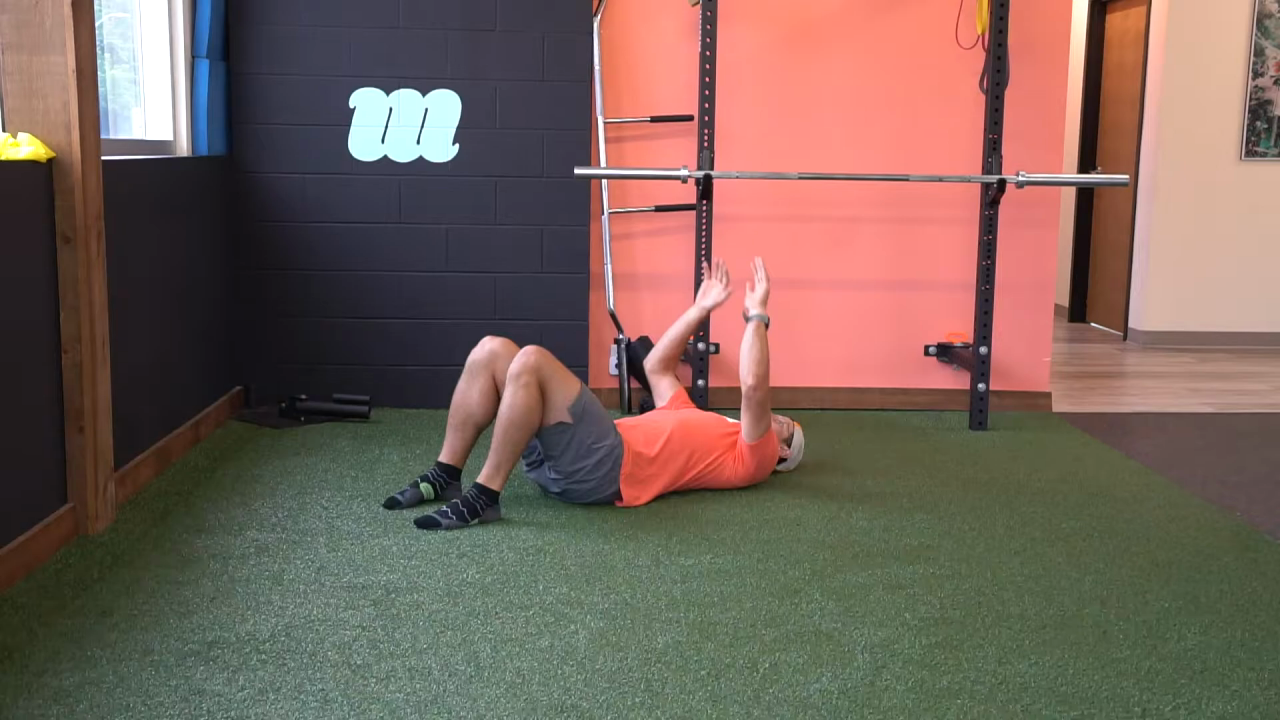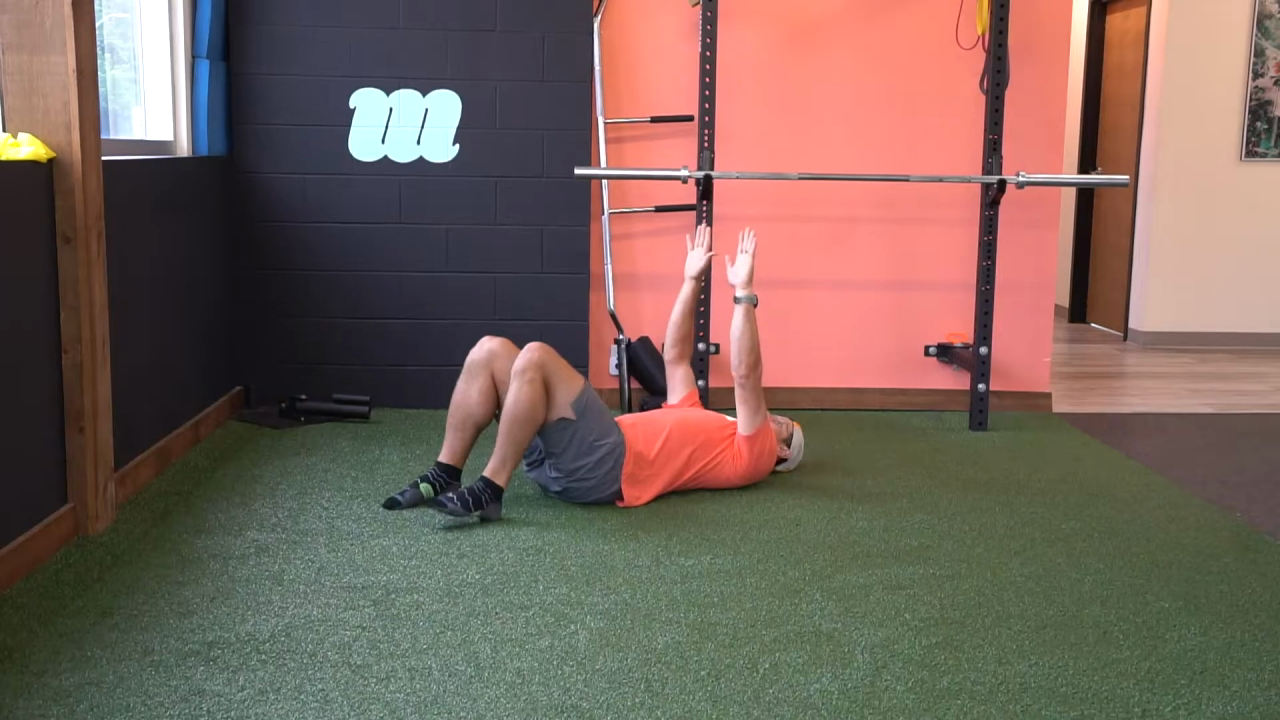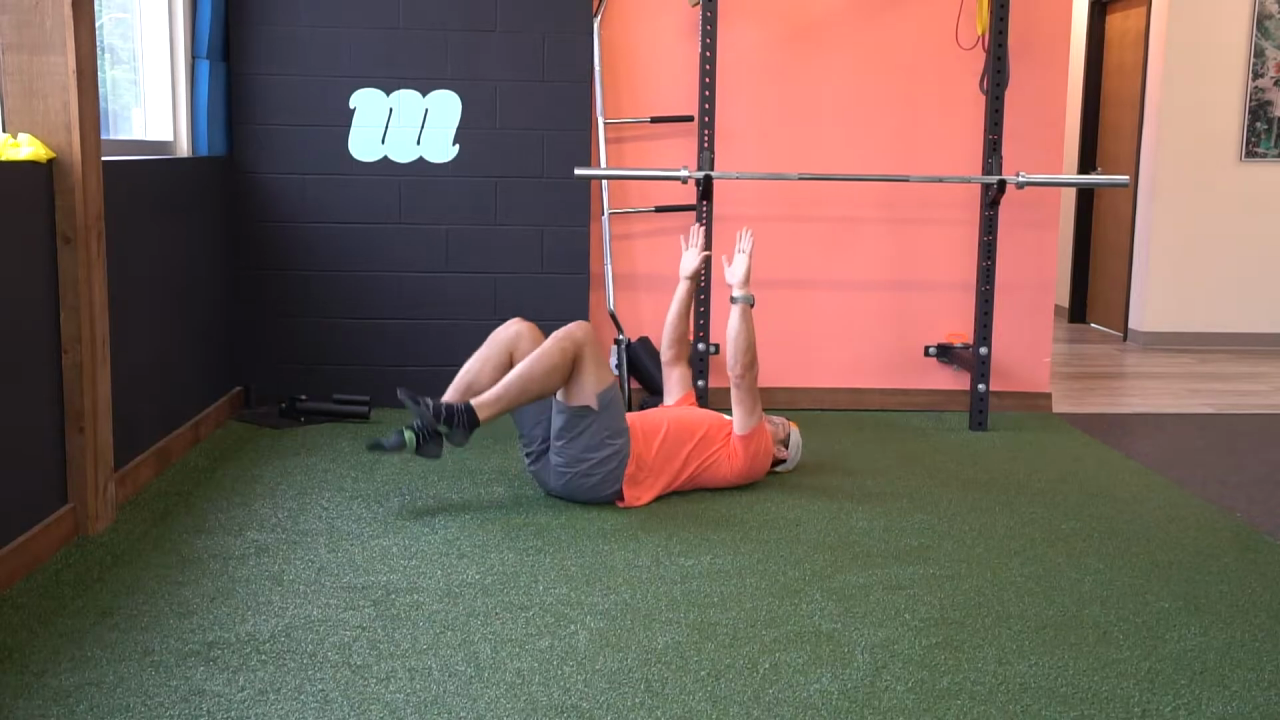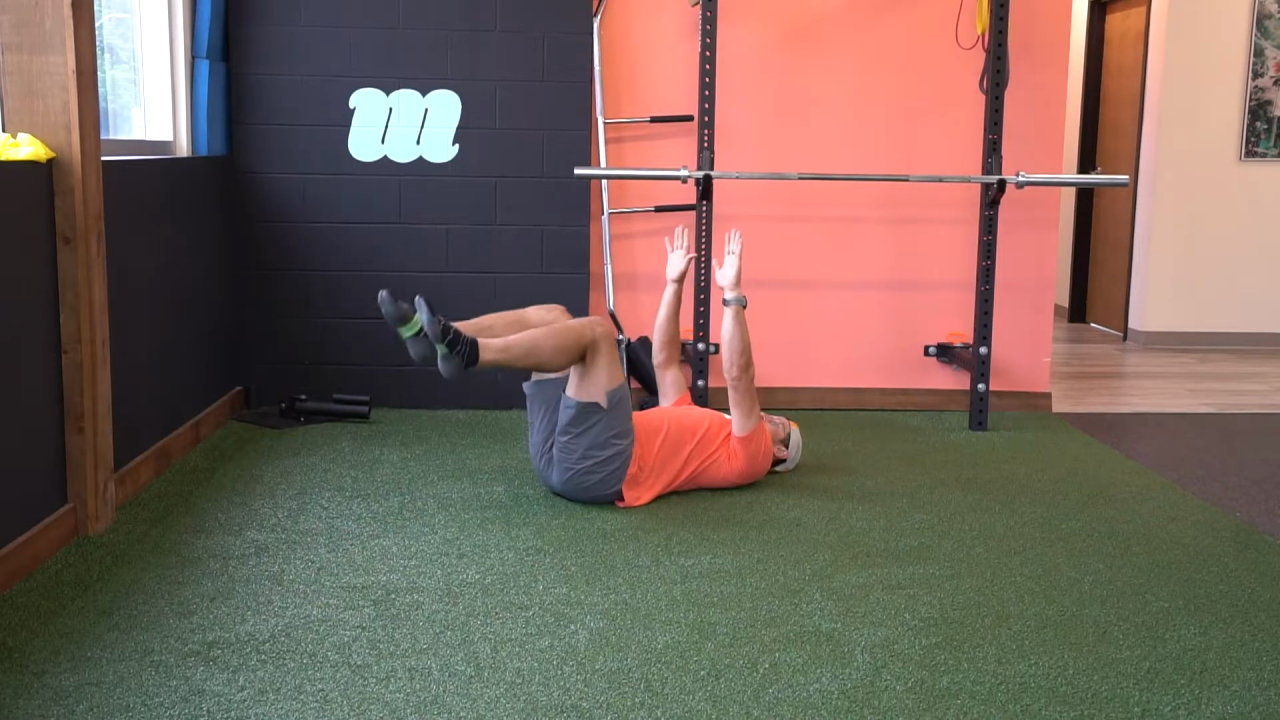
dt=0.3s
person 1, frame 1
left shoulder: (750, 458)
right shoulder: (704, 427)
left elbow: (754, 391)
right elbow: (656, 366)
left wrist: (756, 315)
right wrist: (701, 309)
left hip: (603, 468)
right hip: (563, 458)
left knee: (531, 360)
right knee: (492, 350)
left ankle: (483, 494)
right ankle: (444, 475)
person 1, frame 2
left shoulder: (749, 457)
right shoulder: (703, 425)
left elbow: (746, 376)
right elbow: (675, 356)
left wrist: (744, 293)
right wrist: (691, 281)
left hip: (603, 466)
right hip: (559, 457)
left knee: (535, 357)
right knee: (490, 351)
left ankle: (489, 488)
right ankle: (444, 475)
person 1, frame 3
left shoulder: (748, 454)
right shoulder: (699, 426)
left elbow: (743, 375)
right elbow: (673, 355)
left wrist: (740, 292)
right wrist: (688, 280)
left hip: (601, 468)
right hip: (559, 456)
left knee: (578, 335)
right knee: (519, 332)
left ankle: (465, 416)
right ankle: (427, 430)
person 1, frame 4
left shoulder: (748, 455)
right shoulder: (698, 426)
left elbow: (738, 376)
right elbow: (665, 359)
left wrist: (733, 295)
right wrist: (675, 283)
left hip: (600, 466)
right hip: (560, 453)
left knee: (596, 330)
right knee: (552, 317)
left ankle: (465, 353)
right ankle: (428, 335)
